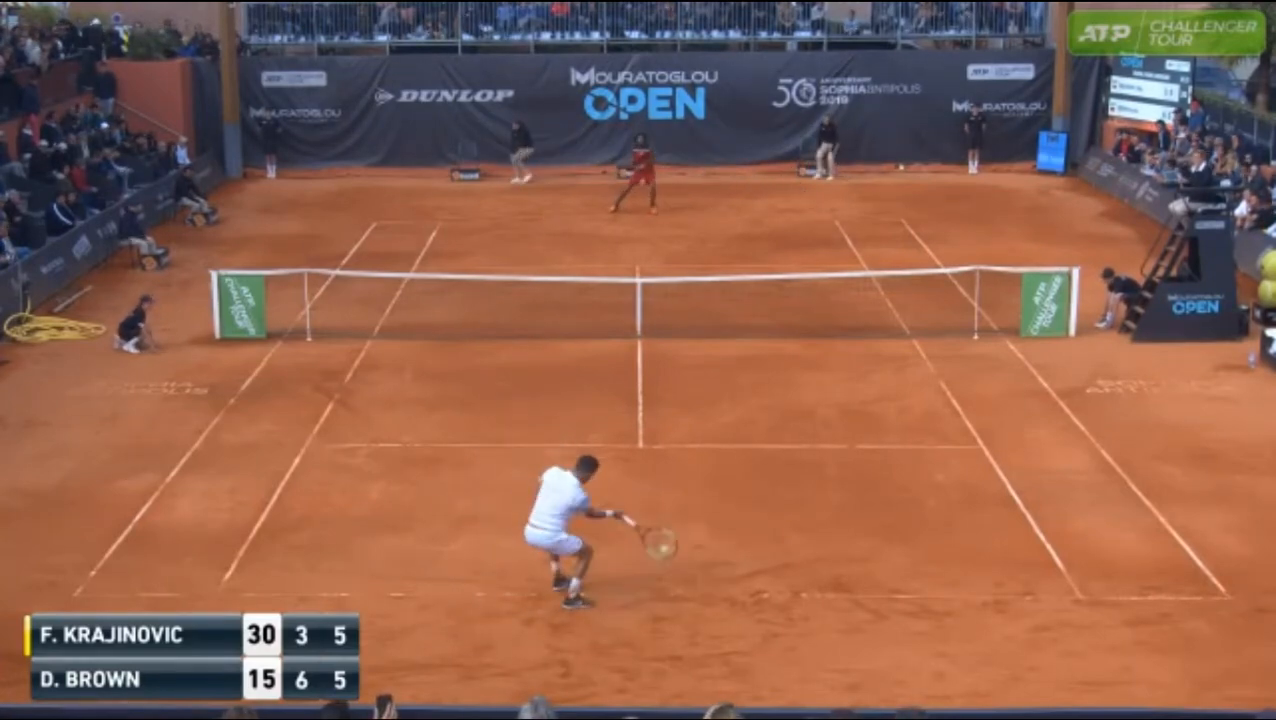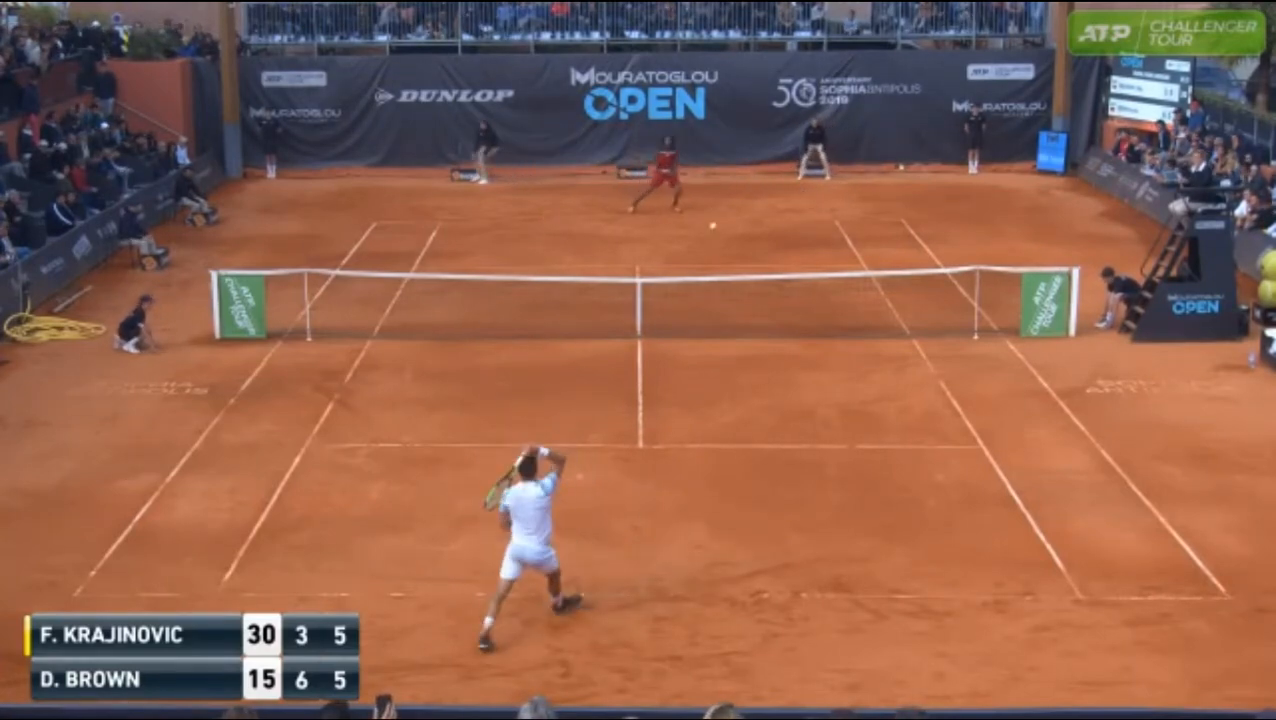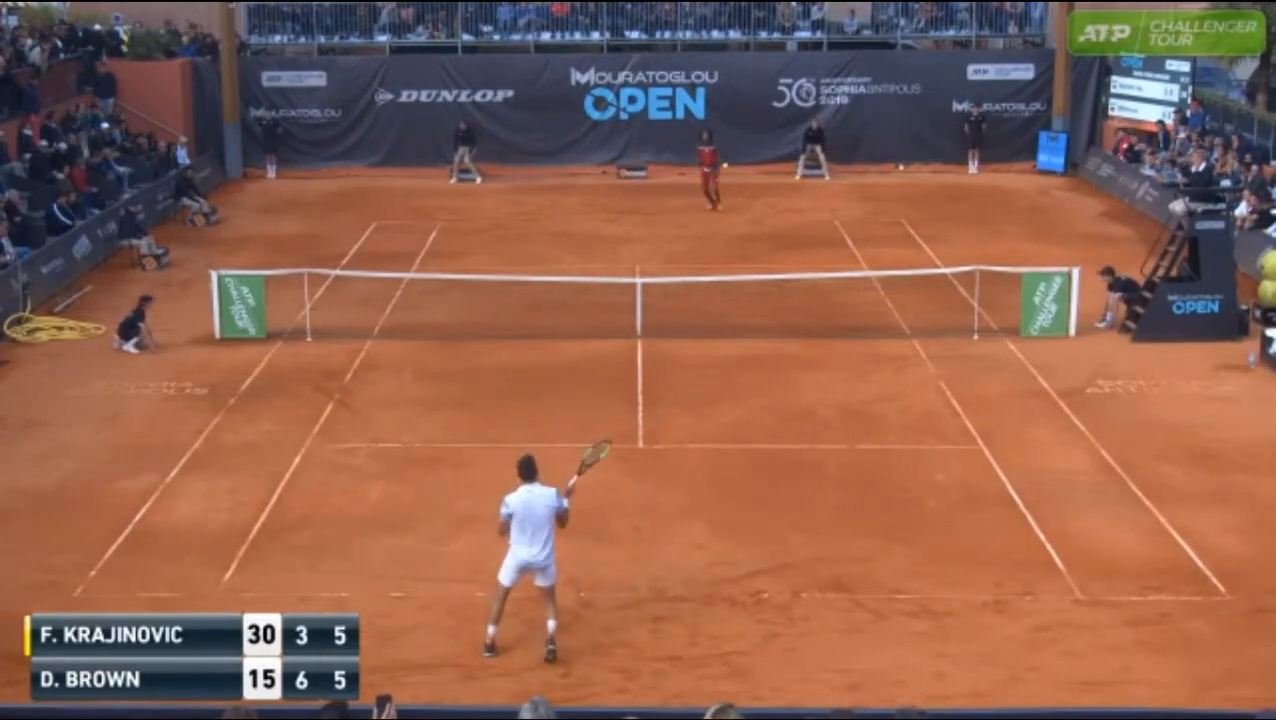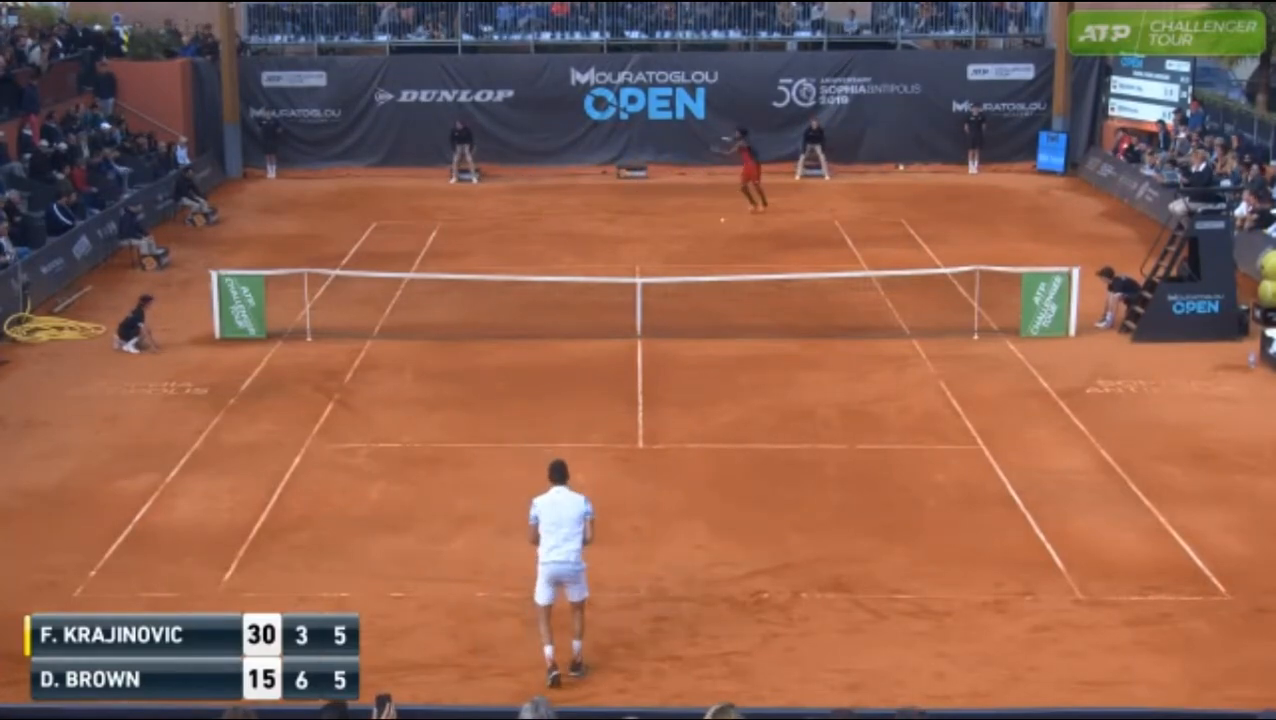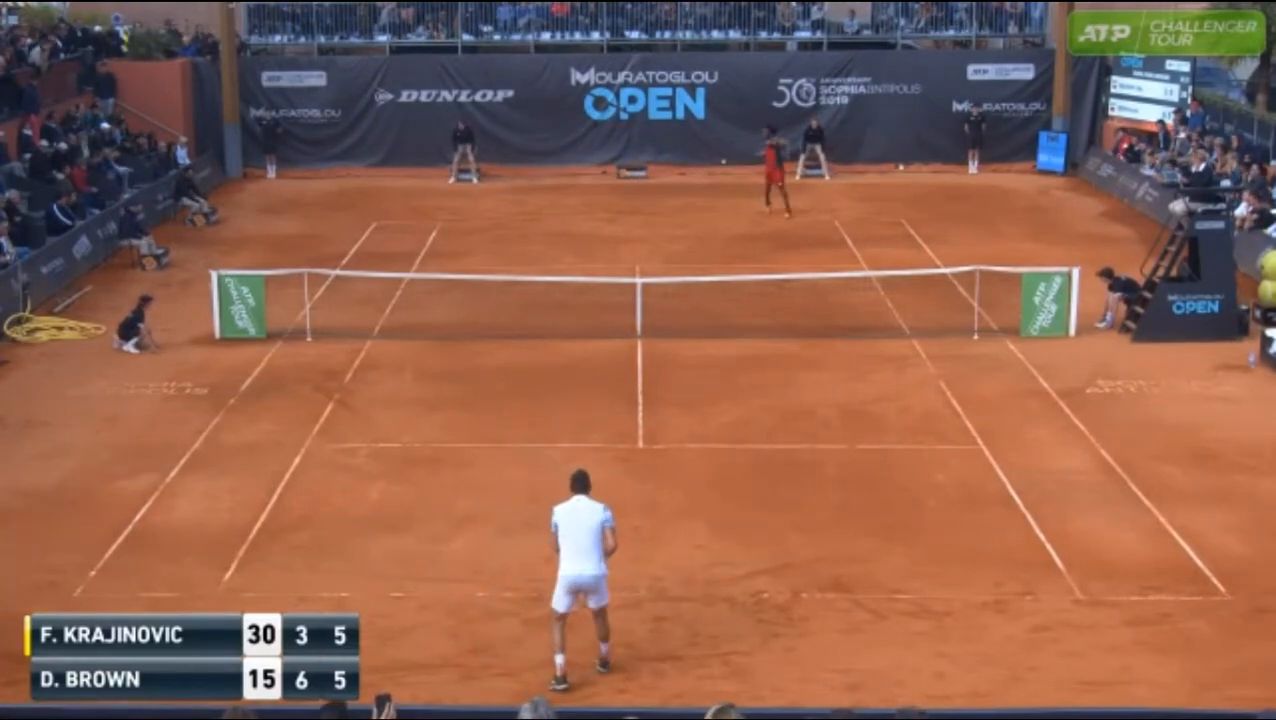
dt=0.4s
person 1, frame 1
left shoulder: (553, 472)
right shoulder: (579, 496)
right elbow: (591, 514)
right wrist: (610, 513)
left hip: (529, 532)
right hip: (548, 538)
right knee: (586, 553)
left ankle: (557, 579)
right ankle: (571, 598)
person 1, frame 2
left shoulder: (508, 494)
right shoulder: (544, 489)
left elbow: (504, 525)
right elbow: (561, 461)
right wrist: (539, 450)
left hip: (516, 550)
right hip: (540, 552)
left knee: (500, 593)
right knee: (554, 574)
left ankle: (485, 635)
right ankle: (559, 604)
person 1, frame 3
left shoulder: (511, 500)
right shoulder: (553, 495)
left elbow: (502, 532)
right elbow: (562, 525)
right wrist: (566, 501)
left hip: (518, 556)
right hip: (544, 558)
left knee: (499, 598)
right knee: (549, 598)
left ankle: (489, 644)
right ankle: (551, 640)
person 1, frame 4
left shoulder: (538, 503)
right shoulder: (582, 501)
left elbow: (533, 539)
right elbow: (589, 537)
left hip: (548, 566)
right hip: (573, 566)
left knee: (543, 616)
right knee: (578, 611)
left ankle: (551, 665)
right ankle: (576, 662)
person 1, frame 5
left shoulder: (558, 511)
right shoulder: (602, 510)
left elbow: (556, 546)
right elbow: (612, 545)
left hip: (568, 574)
right hip: (594, 574)
left knee: (559, 622)
right knee: (600, 616)
left ankle: (560, 675)
right ankle: (604, 660)
